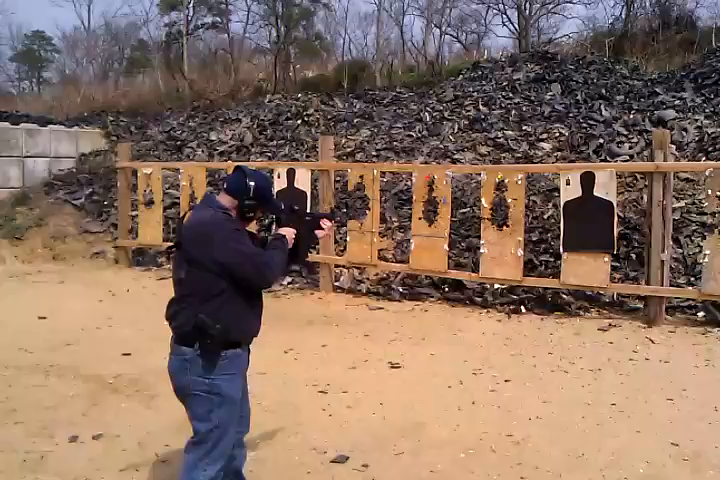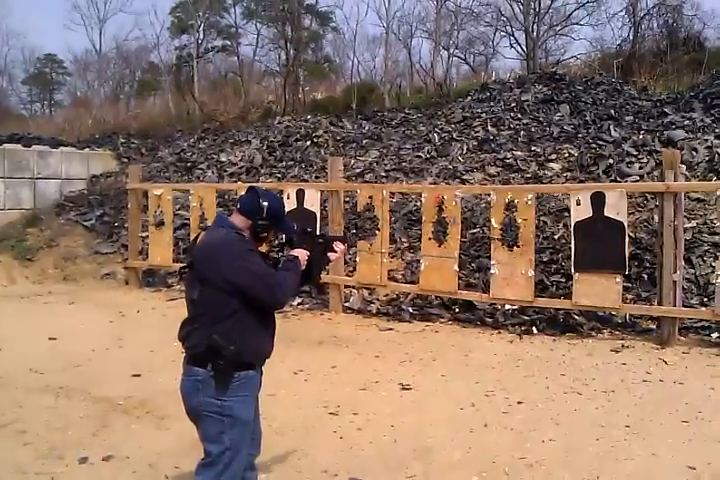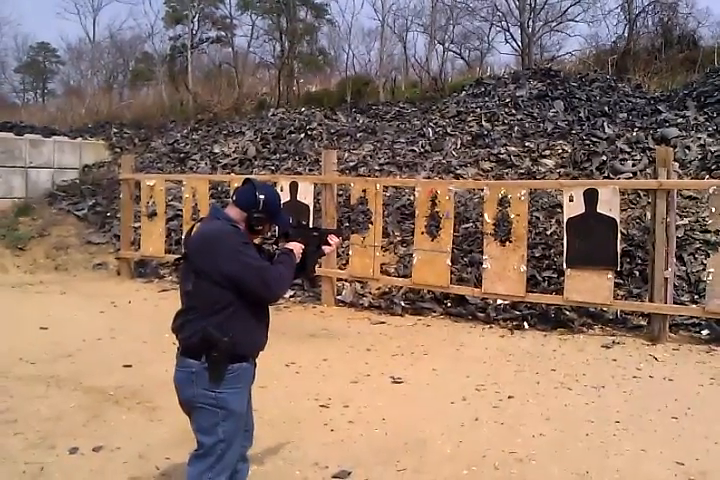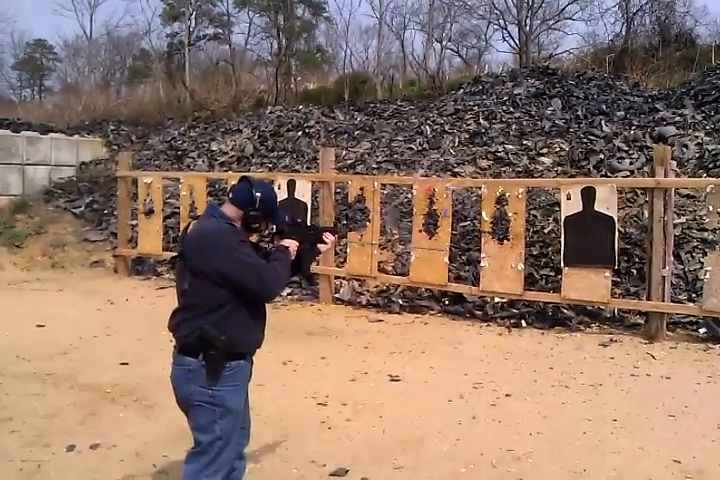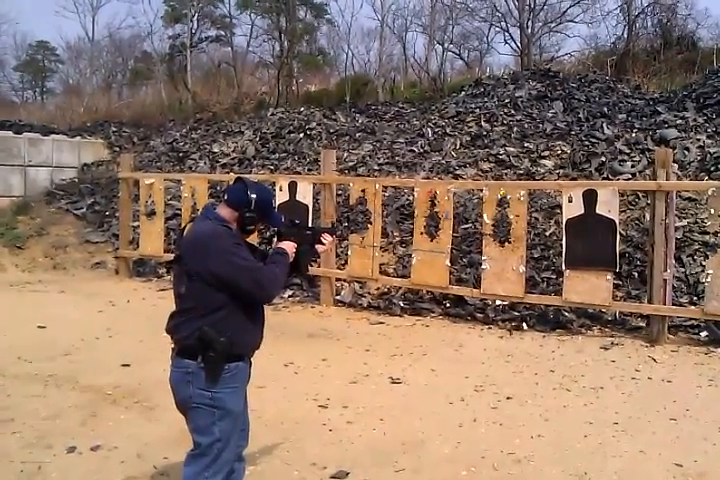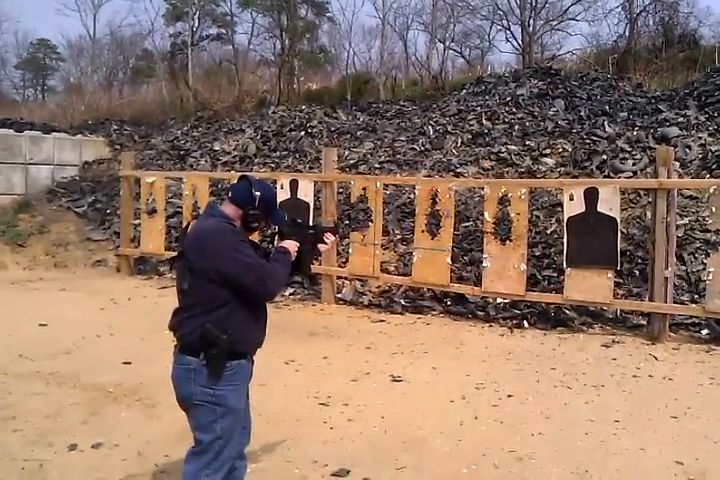
dt=0.7s
person 1, frame 1
left shoulder: (216, 222)
right shoulder: (213, 227)
left elbow: (255, 258)
right elbow: (263, 272)
right wrist: (281, 241)
left hip: (220, 354)
right hip: (208, 360)
left knee: (232, 432)
right knee: (212, 447)
person 1, frame 2
left shoulder: (227, 242)
right shoulder: (227, 248)
left elbow: (265, 279)
right elbow: (275, 293)
right wrist: (293, 263)
left hip: (231, 373)
right hip: (220, 380)
left knee: (244, 454)
person 1, frame 3
left shoulder: (224, 234)
right shoulder: (221, 239)
left elbow: (262, 271)
right elbow: (270, 285)
right wrist: (288, 255)
left hip: (225, 366)
right hip: (214, 372)
left knee: (235, 446)
person 1, frame 4
left shoulder: (221, 232)
right shoulder: (217, 237)
left elbow: (259, 267)
right elbow: (267, 283)
right wrist: (283, 252)
left hip: (223, 364)
right hip: (211, 370)
left knee: (232, 444)
person 1, frame 5
left shoulder: (219, 235)
right shoulder: (211, 240)
left elbow: (258, 268)
right elbow: (263, 286)
right wrist: (282, 255)
left hip: (221, 366)
right hip: (209, 372)
left knee: (231, 447)
person 1, frame 6
left shoulder: (221, 232)
right shoulder: (216, 236)
left elbow: (258, 268)
right elbow: (266, 283)
right wrist: (284, 253)
left hip: (223, 363)
right hip: (211, 369)
left knee: (232, 445)
